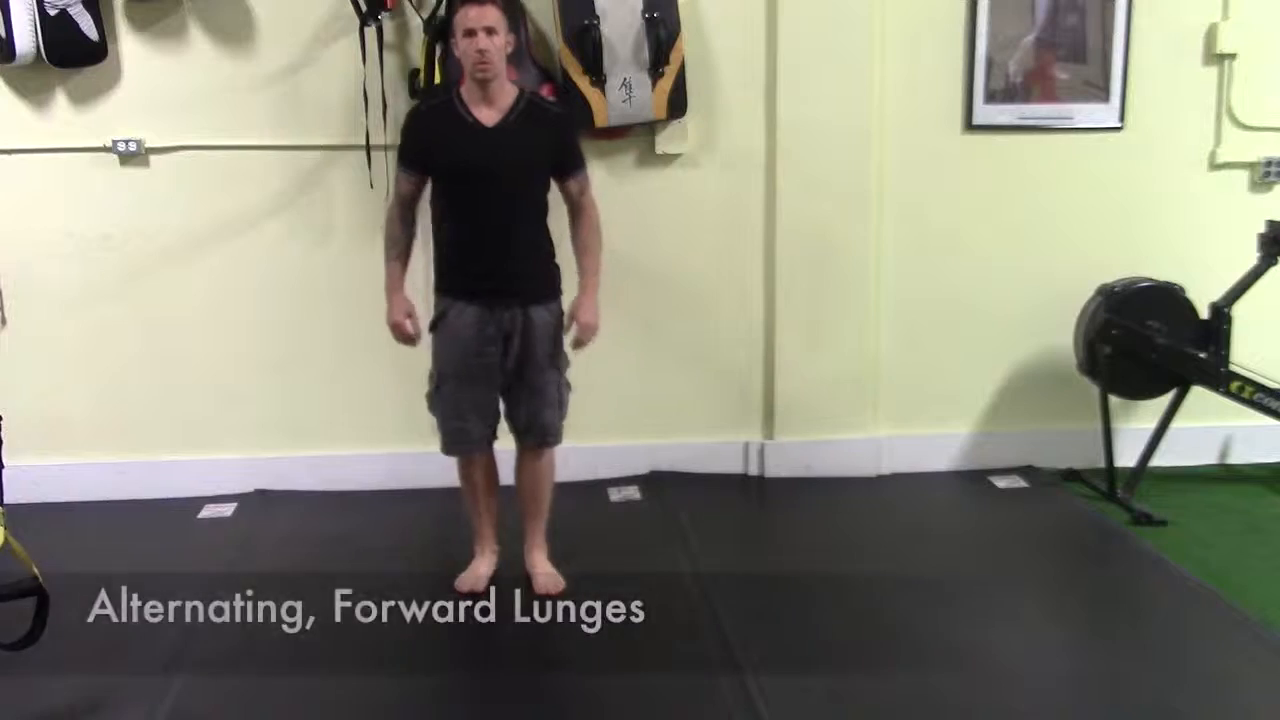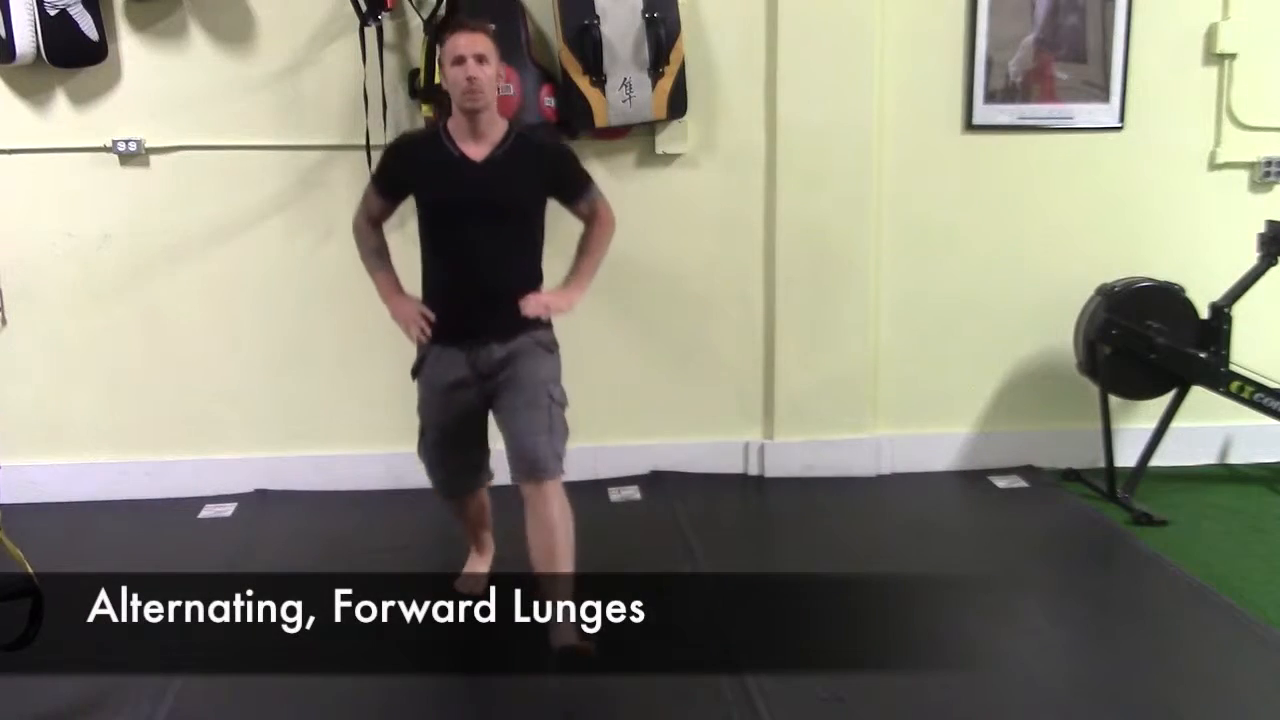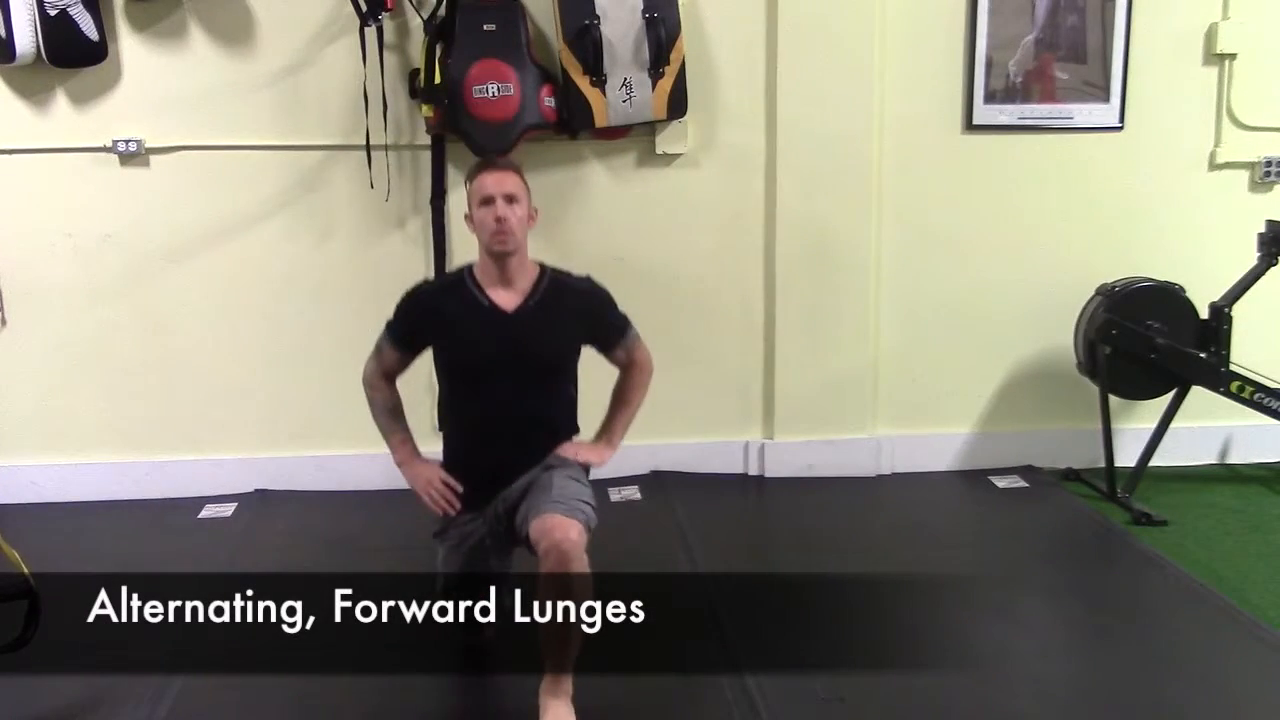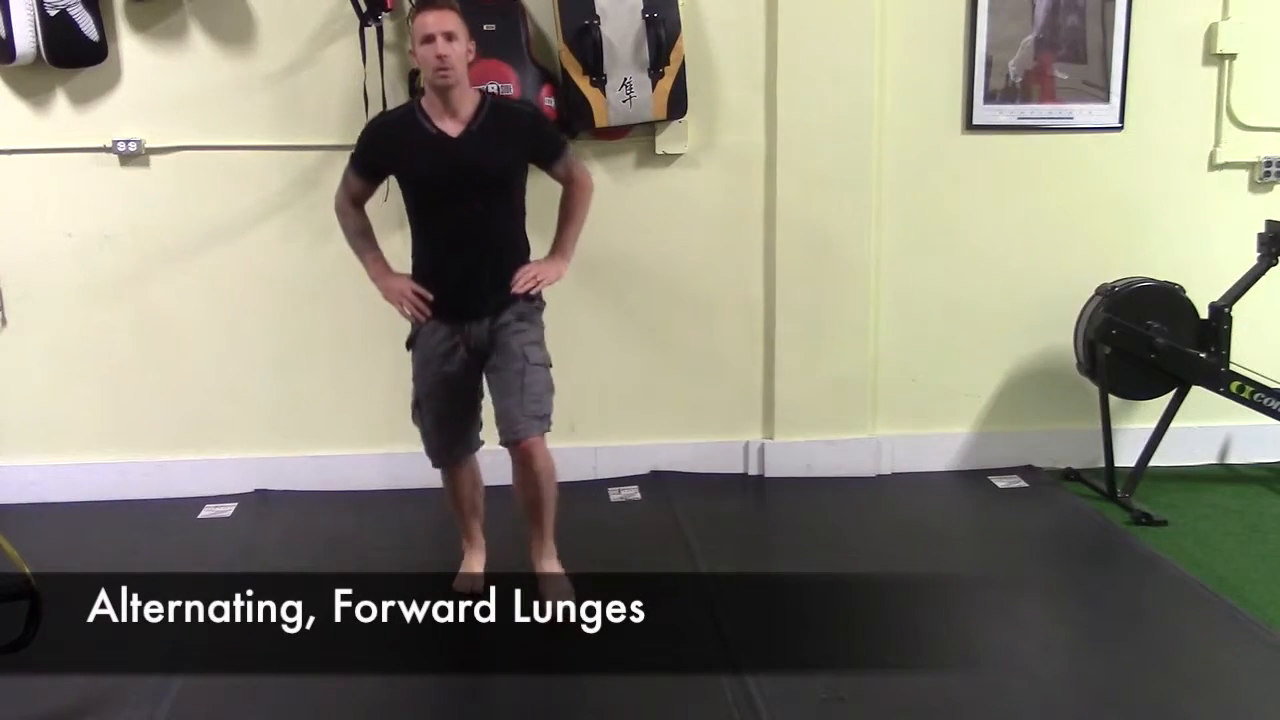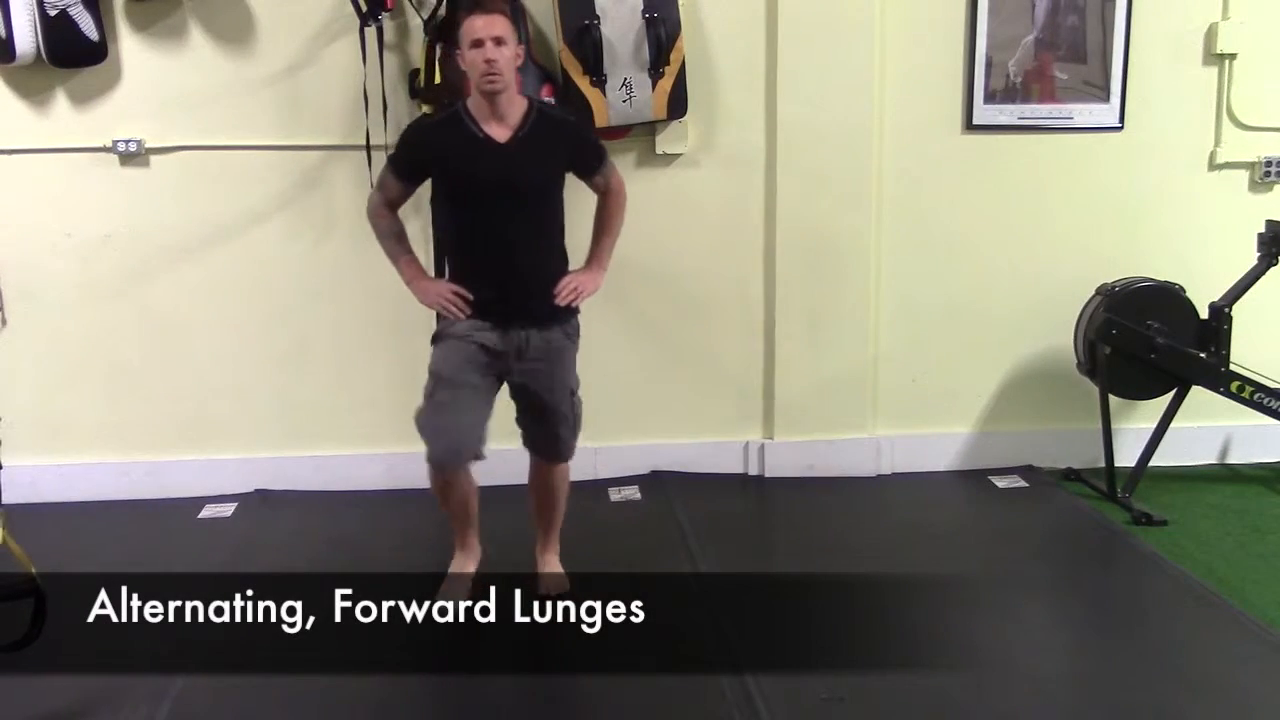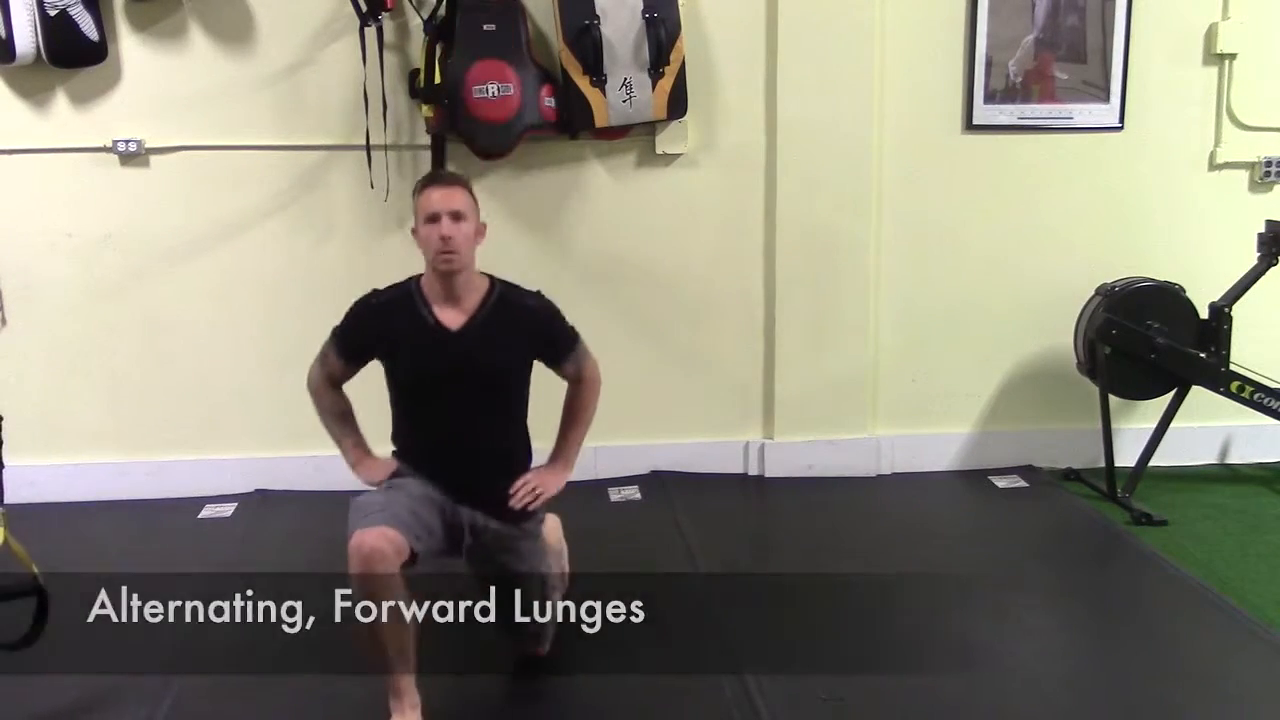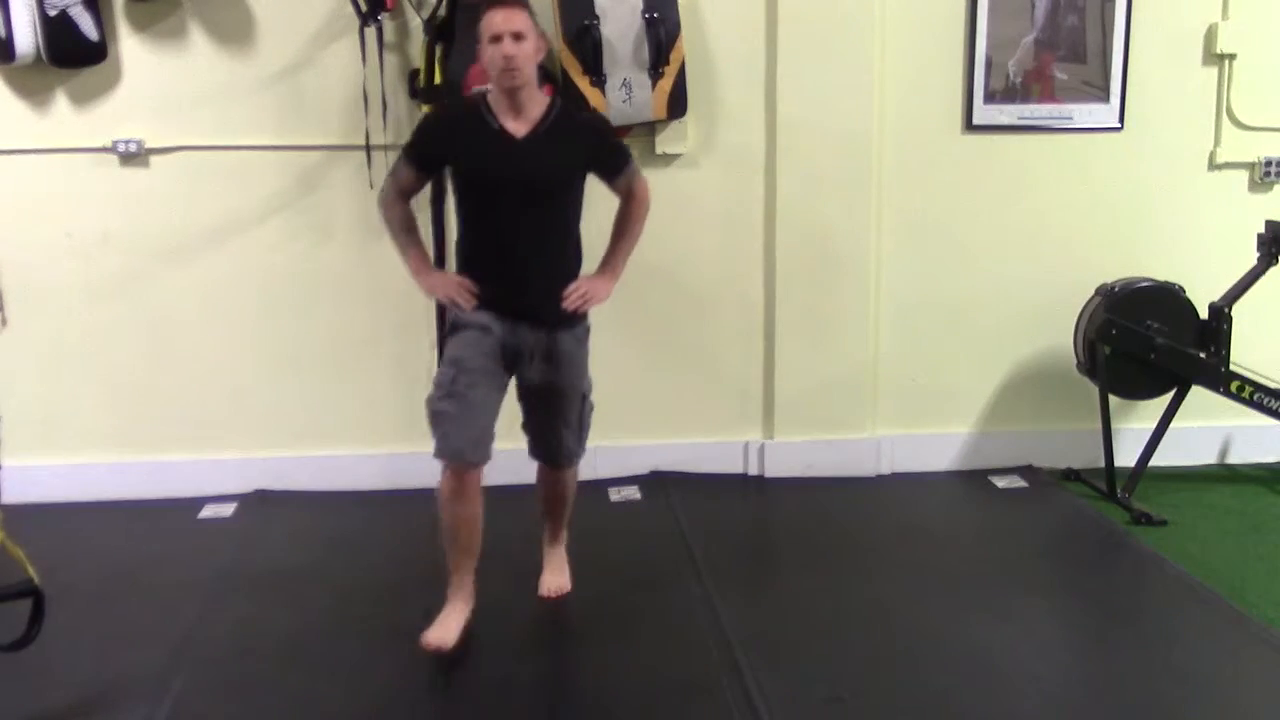
dt=0.7s
person 1, frame 1
left shoulder: (549, 120)
right shoulder: (429, 121)
left elbow: (581, 207)
right elbow: (403, 207)
left wrist: (589, 292)
right wrist: (395, 289)
left hip: (536, 303)
right hip: (461, 305)
left knee: (539, 433)
right knee: (467, 438)
left ankle: (536, 549)
right ankle: (484, 549)
person 1, frame 2
left shoulder: (541, 153)
right shoulder: (413, 154)
left elbow: (601, 218)
right elbow: (366, 221)
left wrist: (570, 290)
right wrist: (394, 297)
left hip: (522, 341)
right hip: (446, 345)
left knee: (540, 475)
right knee: (456, 481)
left ankle: (561, 623)
right ankle: (481, 548)
person 1, frame 3
left shoulder: (577, 297)
right shoulder: (433, 301)
left elbow: (638, 363)
right elbow: (378, 376)
left wrist: (605, 441)
right wrist: (410, 462)
left hip: (549, 467)
right hip: (470, 487)
left knee: (562, 541)
person 1, frame 4
left shoulder: (518, 120)
right shoulder: (390, 133)
left elbow: (578, 180)
right elbow: (348, 202)
left wrist: (559, 259)
right wrist: (382, 276)
left hip: (512, 309)
right hip: (439, 318)
left knee: (527, 439)
right knee: (452, 452)
left ankle: (546, 558)
right ankle: (474, 549)
person 1, frame 5
left shoulder: (561, 130)
right shoulder: (432, 135)
left elbow: (613, 192)
right elbow: (381, 205)
left wrist: (596, 268)
right wrist: (416, 279)
left hip: (548, 323)
right hip: (468, 322)
left knee: (552, 455)
right knee: (447, 457)
left ankle: (548, 556)
right ankle: (465, 554)
person 1, frame 6
left shoulder: (526, 313)
right shoulder: (382, 313)
left elbow: (586, 376)
right elbow: (322, 379)
left wrist: (560, 467)
right wrist: (360, 457)
left hip: (504, 499)
right hip: (421, 483)
left knee: (534, 644)
right knee: (369, 547)
left ankle: (547, 538)
person 1, frame 7
left shoulder: (582, 128)
right shoulder: (450, 126)
left elbow: (636, 195)
right elbow: (394, 195)
left wrist: (607, 275)
right wrist: (424, 272)
left hip: (558, 320)
right hip: (480, 316)
left knee: (558, 455)
right knee: (460, 460)
left ankle: (555, 548)
right ankle: (459, 592)
